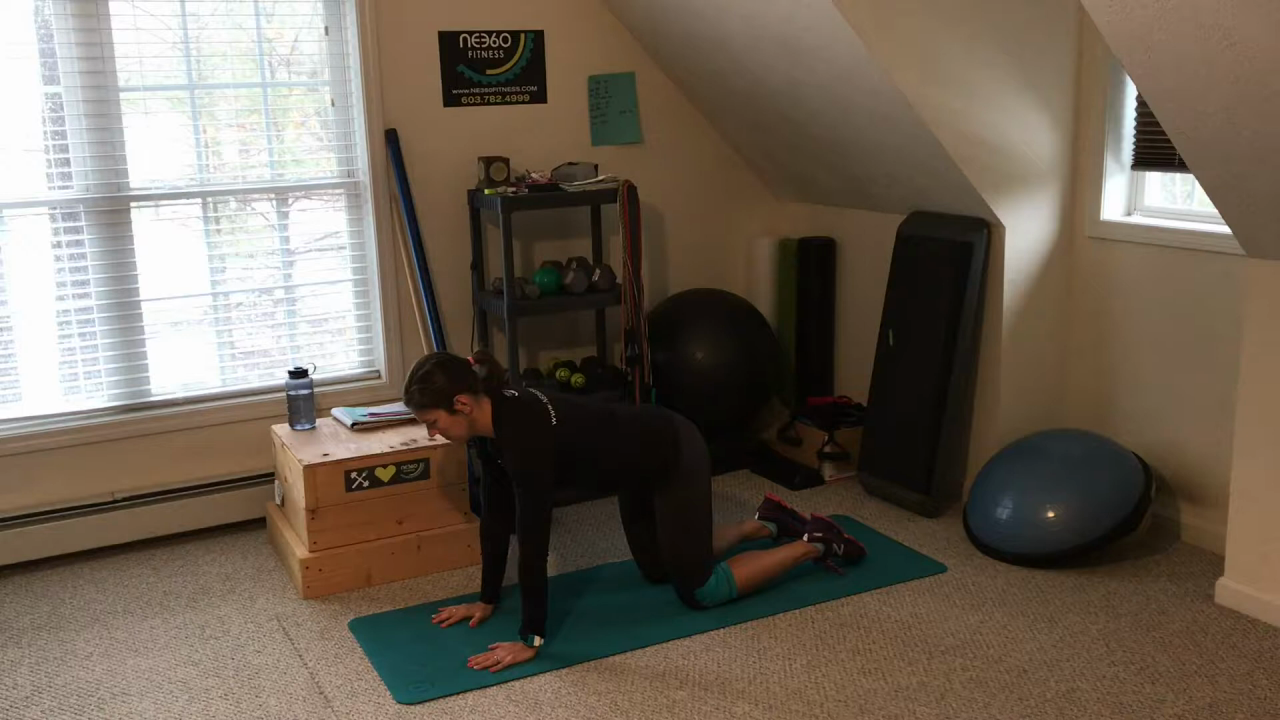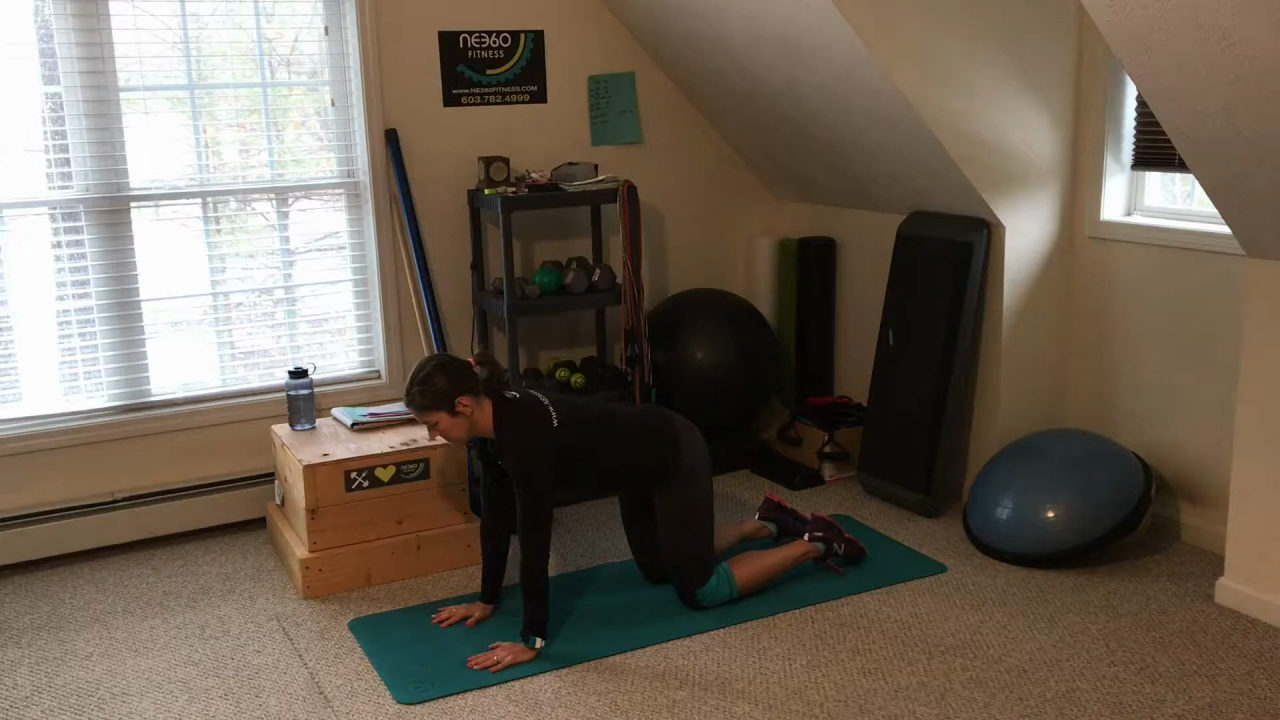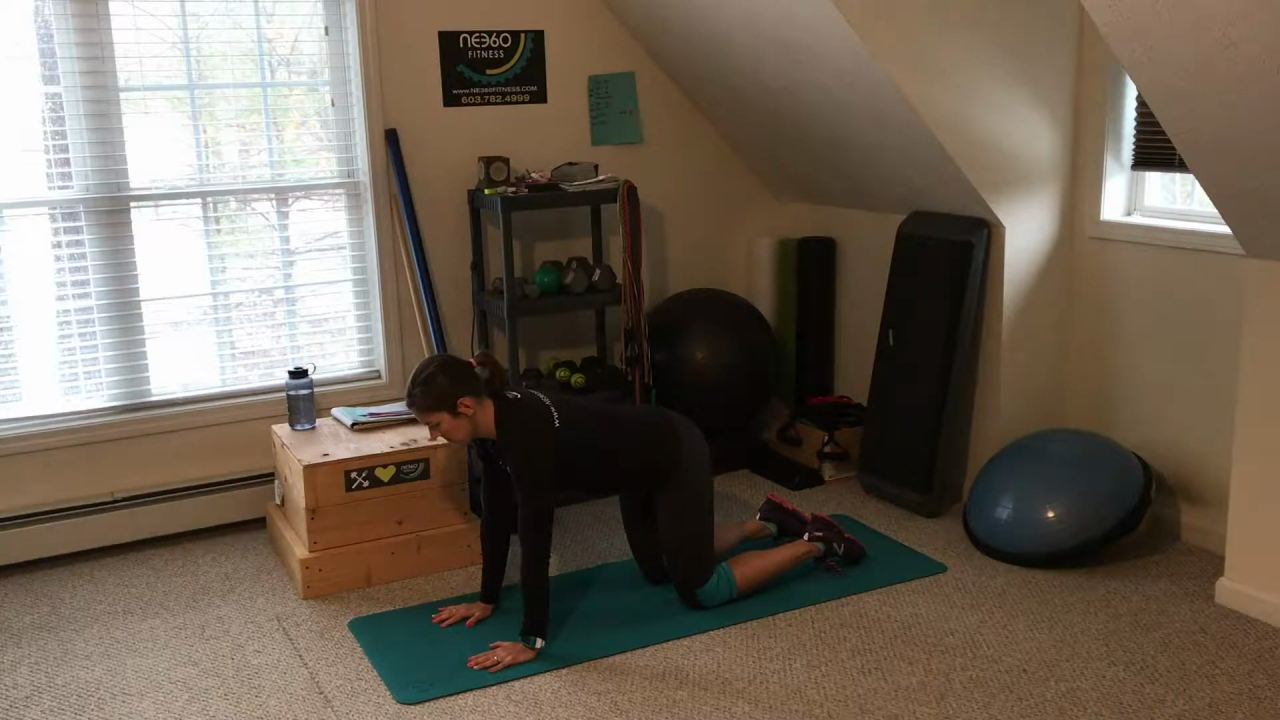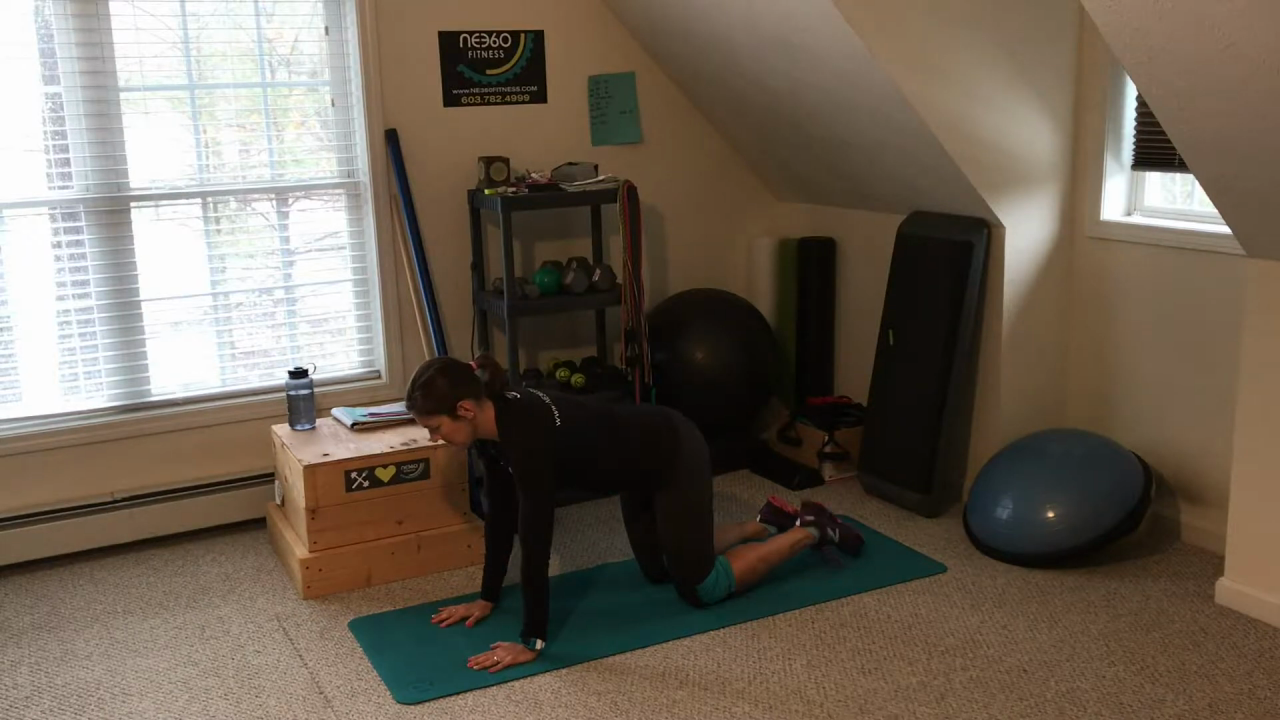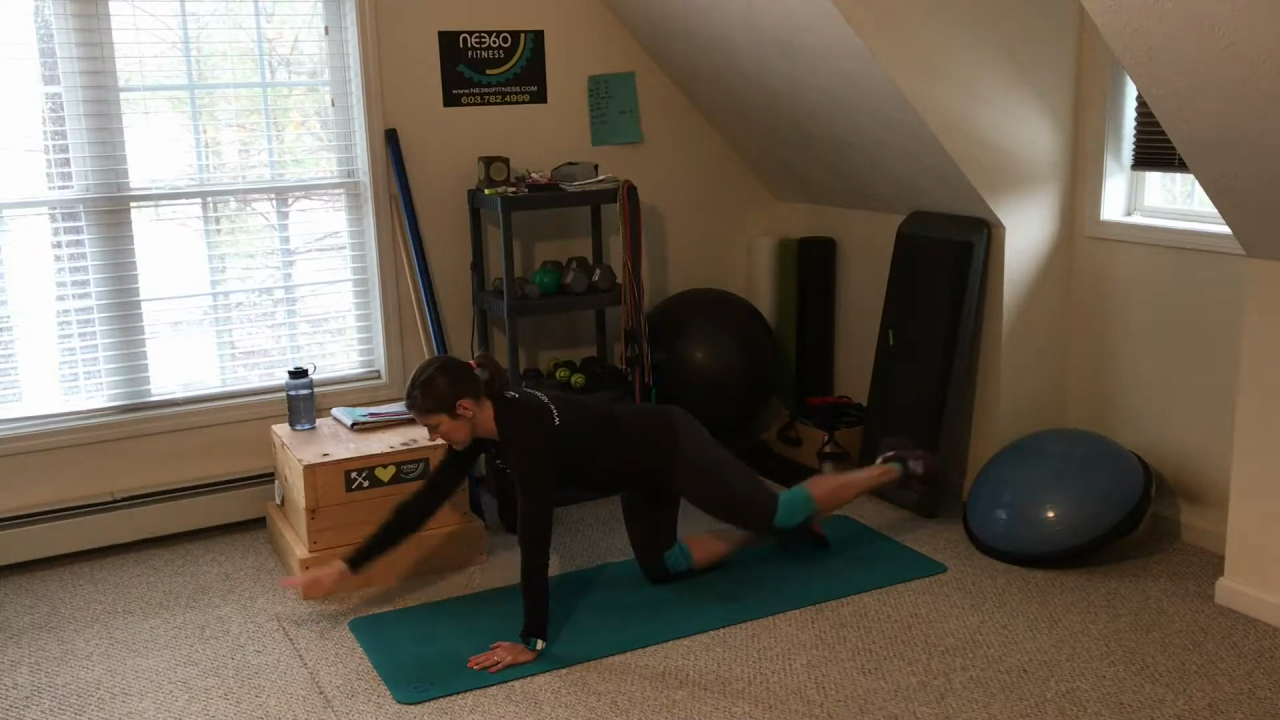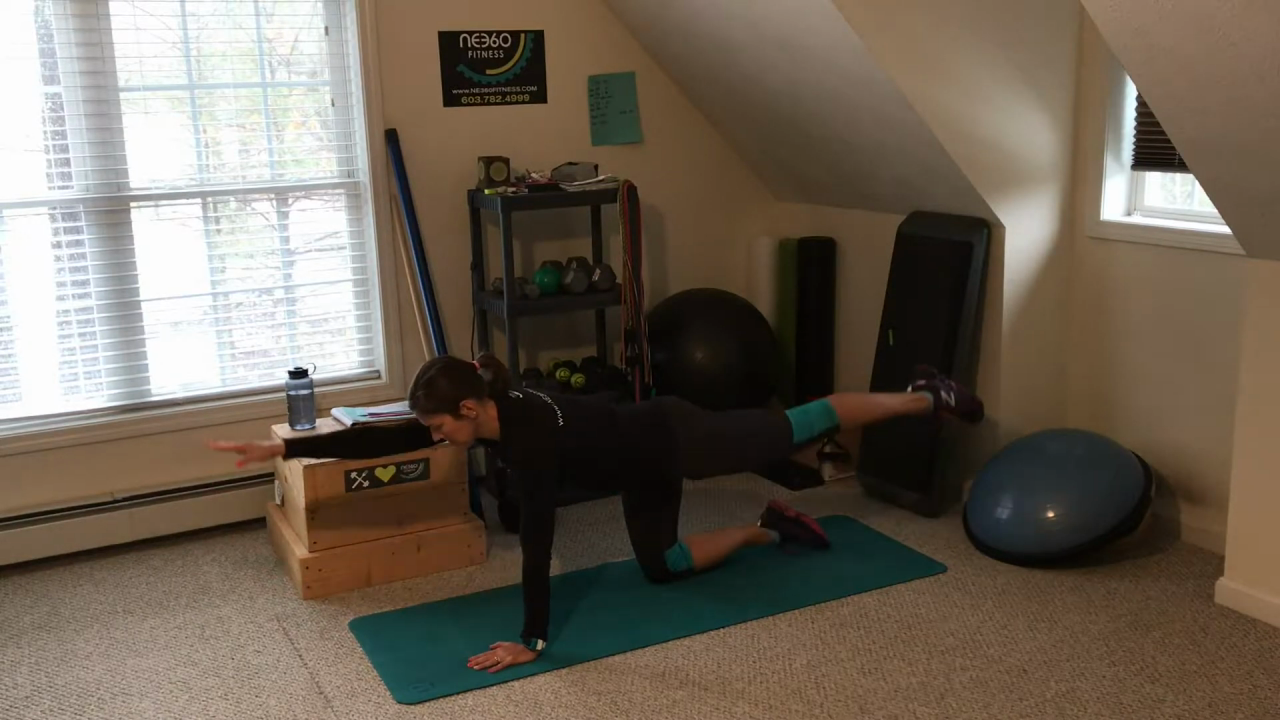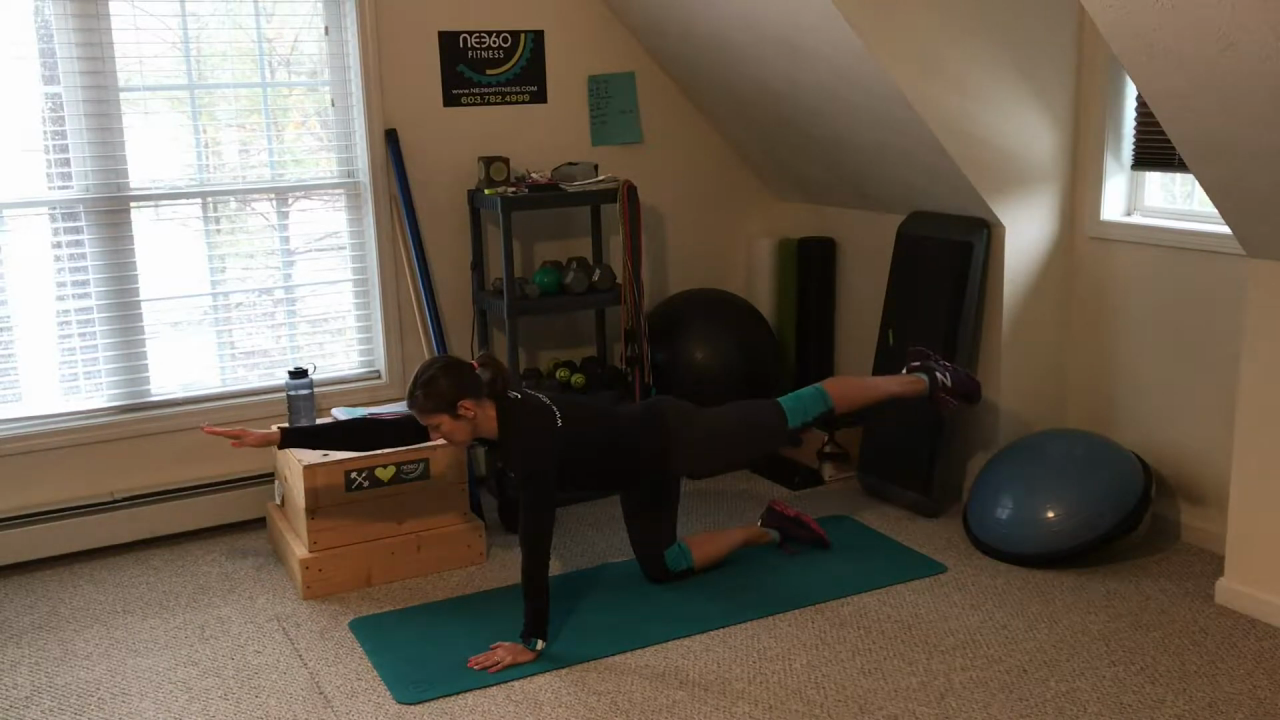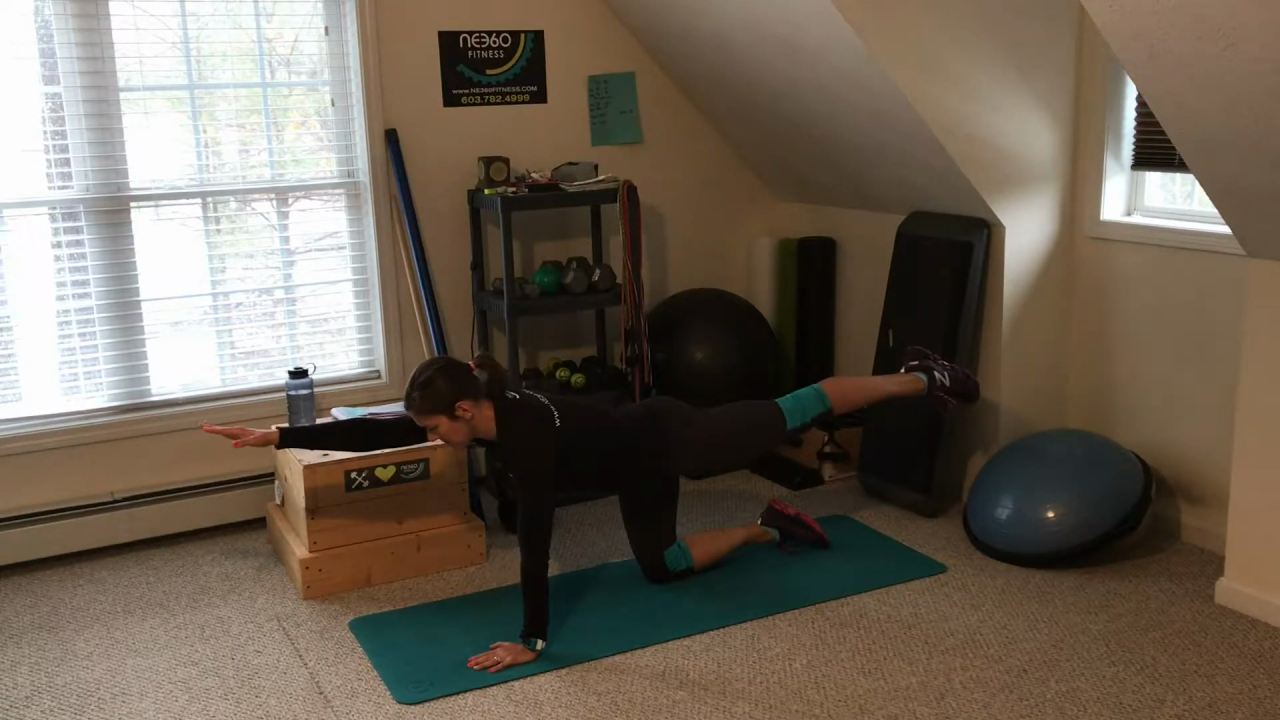
dt=0.4s
person 1, frame 1
left shoulder: (524, 429)
right shoulder: (494, 420)
left elbow: (532, 535)
right elbow: (496, 515)
left wrist: (530, 639)
right wrist: (487, 599)
left hip: (674, 455)
right hip: (641, 460)
left knee: (698, 590)
right knee: (657, 569)
left ankle: (814, 544)
right ankle: (766, 521)
person 1, frame 2
left shoulder: (525, 431)
right shoulder: (494, 421)
left elbow: (533, 537)
right elbow: (497, 516)
left wrist: (532, 641)
right wrist: (486, 599)
left hip: (674, 455)
right hip: (641, 460)
left knee: (699, 590)
right knee: (658, 570)
left ankle: (816, 543)
right ankle: (766, 523)
person 1, frame 3
left shoulder: (525, 431)
right shoulder: (492, 425)
left elbow: (534, 538)
right elbow: (497, 516)
left wrist: (531, 641)
right wrist: (486, 599)
left hip: (676, 455)
right hip: (642, 462)
left knee: (699, 590)
right knee: (658, 570)
left ankle: (816, 543)
right ankle: (768, 521)
person 1, frame 4
left shoulder: (525, 432)
right shoulder: (493, 426)
left elbow: (535, 539)
right elbow: (502, 516)
left wrist: (531, 641)
right wrist: (486, 599)
left hip: (674, 453)
right hip: (642, 459)
left knee: (700, 587)
right knee: (659, 568)
left ankle: (811, 530)
right ankle: (767, 521)
person 1, frame 5
left shoulder: (524, 433)
right shoulder: (484, 426)
left elbow: (534, 539)
right elbow: (427, 499)
left wrist: (531, 640)
right wrist: (349, 564)
left hip: (672, 448)
right hip: (643, 465)
left knee: (780, 512)
right knee: (660, 567)
left ankle: (895, 466)
right ankle: (769, 528)
person 1, frame 6
left shoulder: (529, 433)
right shoulder: (479, 415)
left elbow: (537, 538)
right elbow: (384, 438)
left wrist: (531, 642)
right wrist: (282, 448)
left hip: (677, 441)
right hip: (647, 460)
left knee: (801, 424)
right knee: (661, 567)
left ankle: (927, 396)
right ankle: (770, 525)
person 1, frame 7
left shoulder: (529, 432)
right shoulder: (479, 412)
left elbow: (536, 537)
right elbow: (379, 432)
left wrist: (531, 641)
right wrist: (277, 435)
left hip: (674, 440)
right hip: (643, 463)
left knee: (797, 409)
right knee: (661, 566)
left ankle: (922, 378)
right ankle: (769, 525)
person 1, frame 8
left shoulder: (526, 433)
right shoulder: (475, 414)
left elbow: (535, 537)
right elbow: (375, 431)
left wrist: (531, 641)
right wrist: (276, 435)
left hip: (671, 441)
right hip: (642, 464)
left knee: (794, 411)
right knee: (662, 567)
left ankle: (919, 378)
right ankle: (769, 526)
